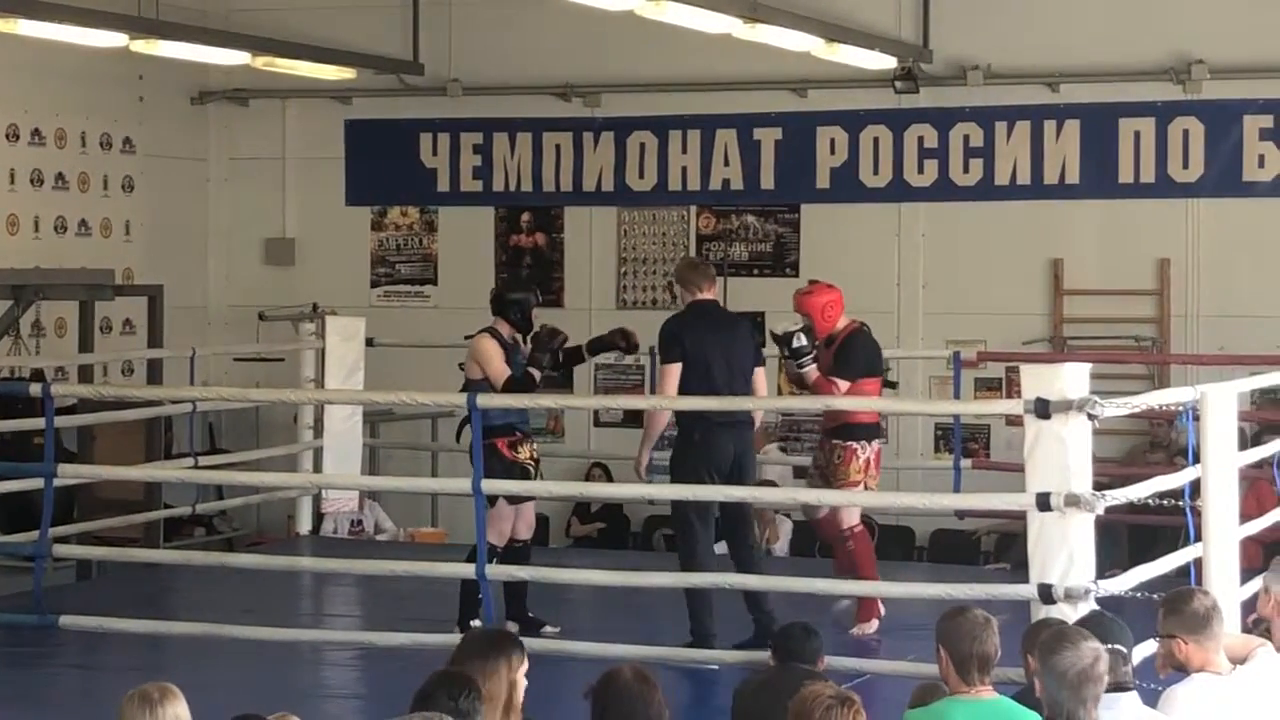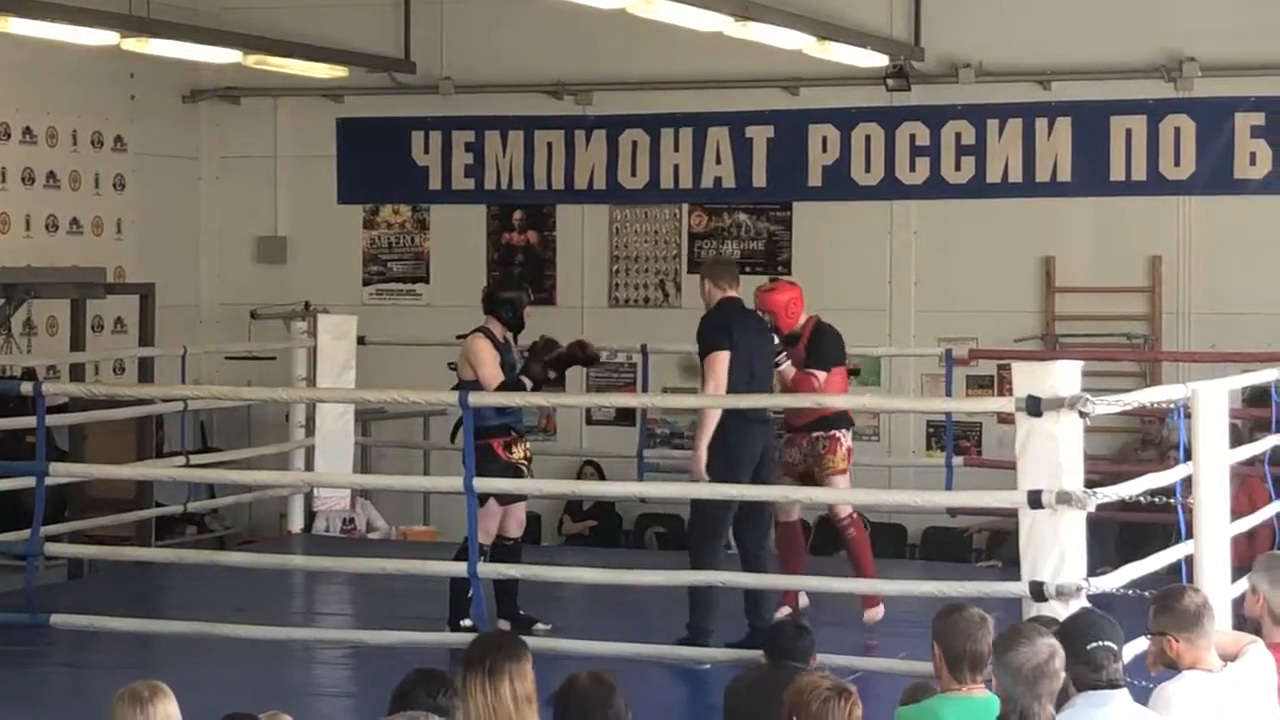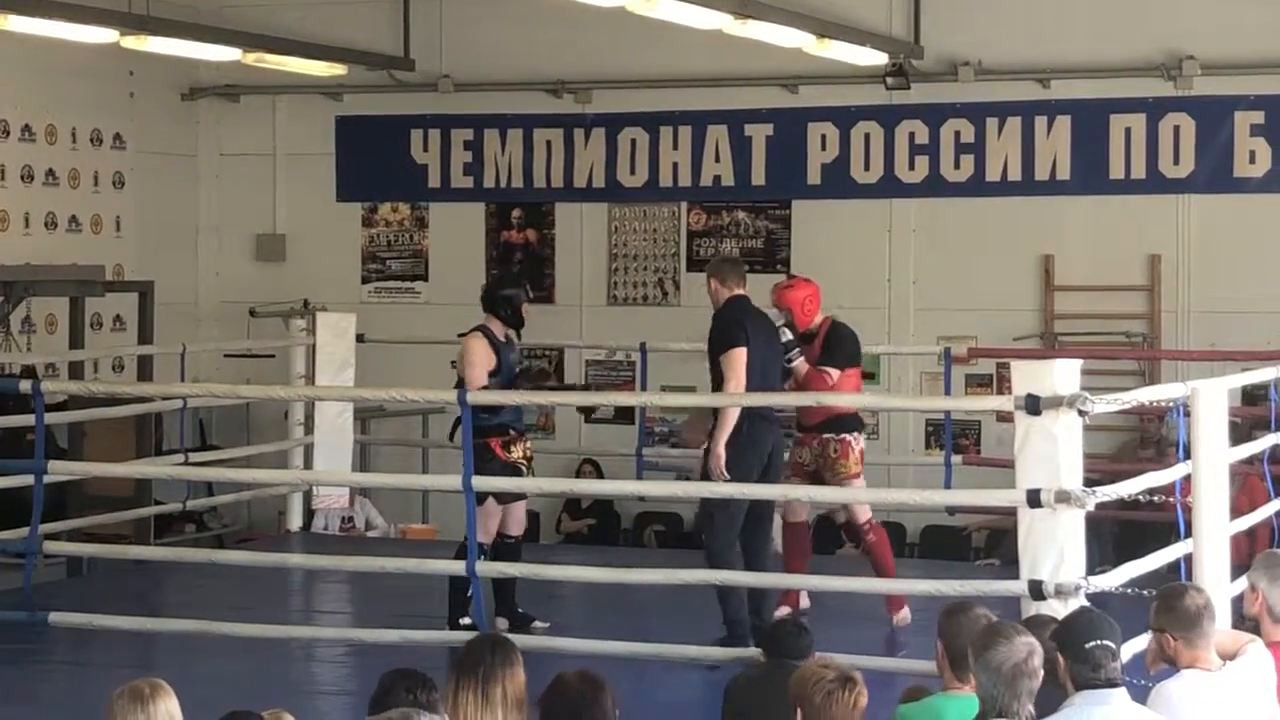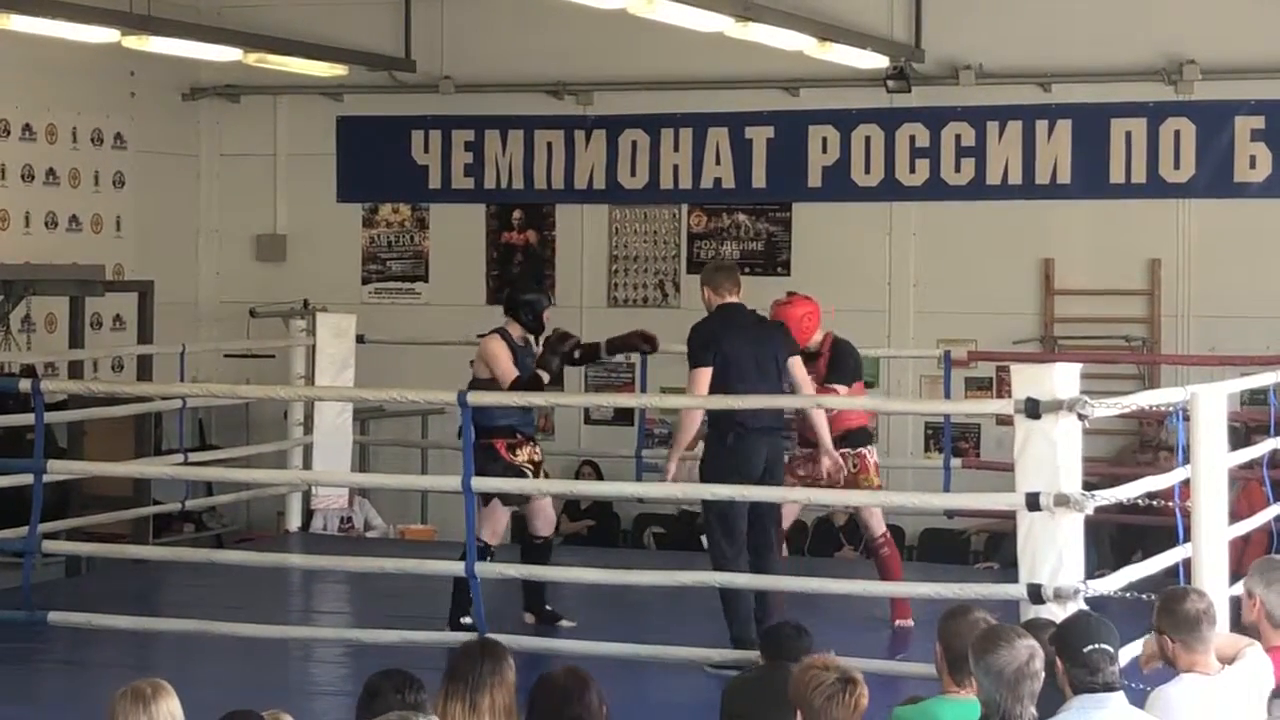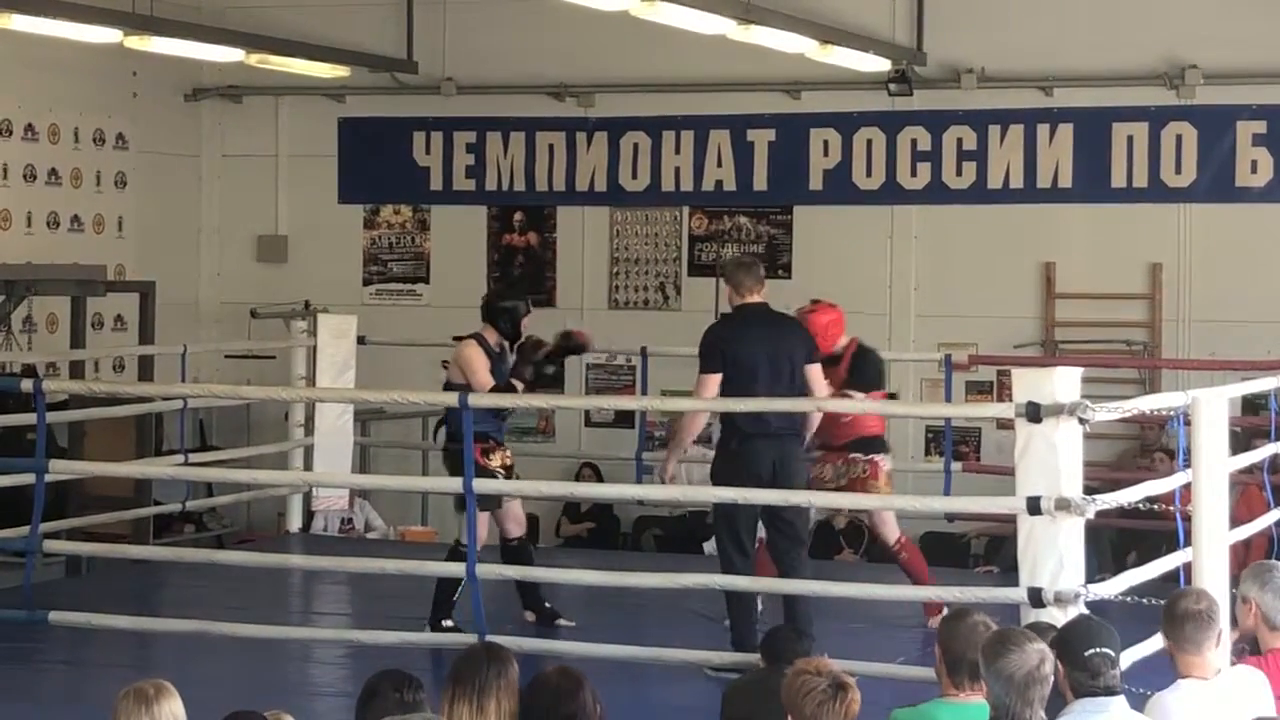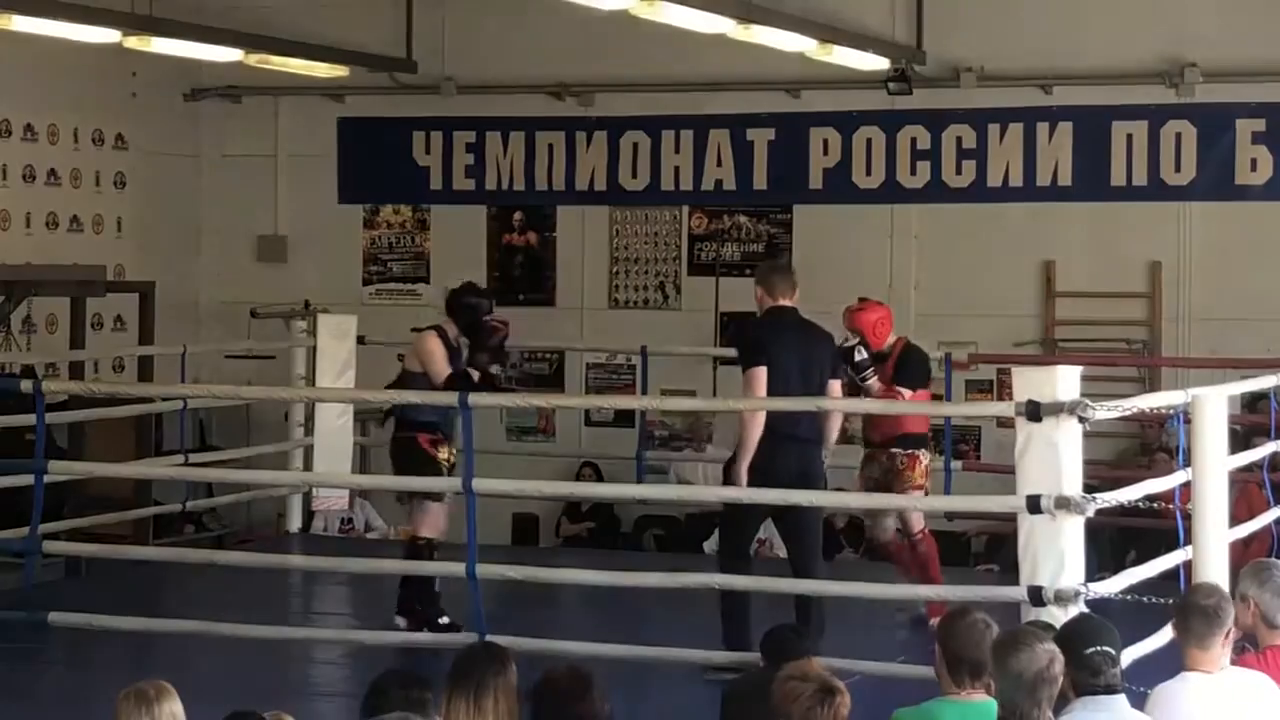
dt=0.4s
person 1, frame 1
left shoulder: (676, 327)
right shoulder: (743, 326)
left elbow: (666, 397)
right elbow: (761, 395)
left wrist: (645, 448)
left hip: (699, 440)
right hip: (741, 439)
left knee: (695, 541)
right knee: (743, 535)
left ankle: (703, 641)
right ankle: (765, 627)
person 1, frame 2
left shoulder: (716, 320)
right shoulder: (757, 323)
left elbow: (717, 386)
left wrist: (700, 444)
left hip: (731, 435)
right hip: (762, 433)
left knee: (706, 539)
right knee: (755, 539)
left ankle: (700, 637)
right ankle: (761, 632)
person 1, frame 3
left shoulder: (728, 318)
right shoulder: (765, 323)
left elbow: (735, 383)
left wrist: (718, 442)
right wrist: (707, 418)
left hip: (743, 437)
right hip: (771, 435)
left knee: (720, 536)
right knee: (757, 540)
left ankle: (739, 634)
right ankle: (762, 632)
person 1, frame 4
left shoulder: (706, 331)
right shoulder: (773, 329)
left elbow: (698, 400)
right elbow: (805, 388)
left wrist: (674, 456)
right wrist: (826, 447)
left hip: (731, 446)
right hip: (772, 444)
left knee: (729, 549)
right knee: (764, 544)
left ankle: (745, 647)
person 1, frame 5
left shoulder: (720, 333)
right shoulder: (795, 329)
left elbow: (702, 405)
right elbow: (820, 394)
left wrist: (672, 457)
left hip: (741, 451)
right hip: (789, 452)
left knee: (737, 555)
right knee: (792, 552)
left ankle: (746, 652)
person 1, frame 6
left shoulder: (756, 332)
right shoulder: (821, 338)
left elbow: (757, 401)
right elbow: (834, 411)
left wrist: (741, 463)
left hip: (766, 454)
right hip: (807, 459)
left knee: (733, 552)
right knee: (807, 560)
left ankle: (738, 650)
person 2, frame 1
left shoulder: (510, 342)
right shoulder: (484, 343)
left elbow: (557, 361)
right elbow: (513, 389)
left wrist: (601, 343)
right wrist: (540, 355)
left hip: (519, 448)
right hip: (498, 450)
left knee: (522, 534)
right knee: (497, 537)
left ankle: (517, 615)
right ankle: (468, 619)
person 2, frame 2
left shoulder: (504, 341)
right shoulder: (478, 343)
left elbow: (530, 382)
right elbow: (504, 395)
left wrist: (566, 359)
right wrist: (535, 364)
left hip: (512, 447)
right hip: (491, 449)
left knee: (512, 532)
right knee: (483, 535)
left ankle: (509, 613)
right ankle: (458, 618)
person 2, frame 3
left shoulder: (509, 339)
right shoulder: (479, 343)
right wrist: (518, 387)
left hip: (513, 445)
right hip: (491, 447)
left knee: (513, 532)
right knee: (484, 535)
left ankle: (508, 612)
right ankle: (459, 617)
person 2, frame 4
left shoulder: (527, 343)
right shoulder: (494, 345)
left elbow: (574, 355)
right elbow: (520, 391)
left wrist: (622, 344)
right wrist: (548, 360)
left hip: (525, 445)
right hip: (498, 448)
left knee: (543, 525)
right knee: (490, 536)
left ankle: (536, 606)
right ankle: (460, 616)
person 2, frame 5
left shoulder: (500, 349)
right shoulder: (470, 351)
left elbow: (532, 385)
right elbow: (494, 399)
left wrist: (558, 356)
right wrist: (527, 365)
left hip: (494, 449)
right hip: (471, 451)
left knee: (515, 527)
right knee: (474, 538)
left ankle: (536, 606)
right ankle: (440, 618)
person 2, frame 6
left shoulder: (455, 345)
right shoulder: (430, 341)
left elbow: (475, 387)
right elbow: (452, 389)
left wrist: (488, 351)
right wrist: (481, 353)
left hip: (436, 444)
right hip: (417, 443)
left knee: (431, 529)
right knee: (427, 530)
left ankle: (409, 610)
right ankle: (431, 614)
person 3, frame 1
left shoulder: (858, 343)
right shoulder: (831, 340)
left elbow: (830, 393)
right elbow: (806, 384)
left wrist: (803, 359)
right wrist: (790, 354)
left hip: (856, 440)
right hip: (833, 438)
left knee: (847, 522)
right knee: (817, 512)
left ankle: (870, 607)
right ankle: (848, 577)
person 3, frame 2
left shoulder: (824, 336)
right shoulder: (782, 339)
left elbow: (807, 386)
left wrist: (778, 357)
left hip: (829, 432)
right hip: (796, 433)
left knee: (840, 511)
right knee: (784, 513)
left ankle: (872, 593)
right ankle: (793, 593)
person 3, frame 3
left shoulder: (840, 336)
right shoulder: (799, 338)
left elbow: (821, 385)
right elbow: (788, 385)
left wrist: (792, 354)
left hip: (841, 434)
right hip: (807, 435)
left knee: (859, 517)
right knee: (793, 515)
left ankle: (896, 600)
right ankle: (794, 595)
person 3, frame 4
left shoulder: (842, 353)
right shoulder: (794, 356)
left elbow: (831, 405)
left hip: (852, 448)
right hip: (811, 449)
left knee: (875, 528)
right knee: (776, 520)
left ankle: (900, 609)
person 3, frame 5
left shoulder: (865, 360)
right shoulder: (827, 359)
left elbow: (845, 410)
left hip: (867, 455)
right hip: (831, 455)
left knee: (888, 535)
left ankle: (935, 603)
person 3, frame 6
left shoulder: (911, 357)
right shoulder: (871, 358)
left elbow: (894, 405)
left wrist: (864, 371)
left hip: (909, 450)
right hip: (876, 451)
left knee: (911, 524)
right knee: (880, 531)
left ankle: (940, 604)
right ankle: (928, 587)
